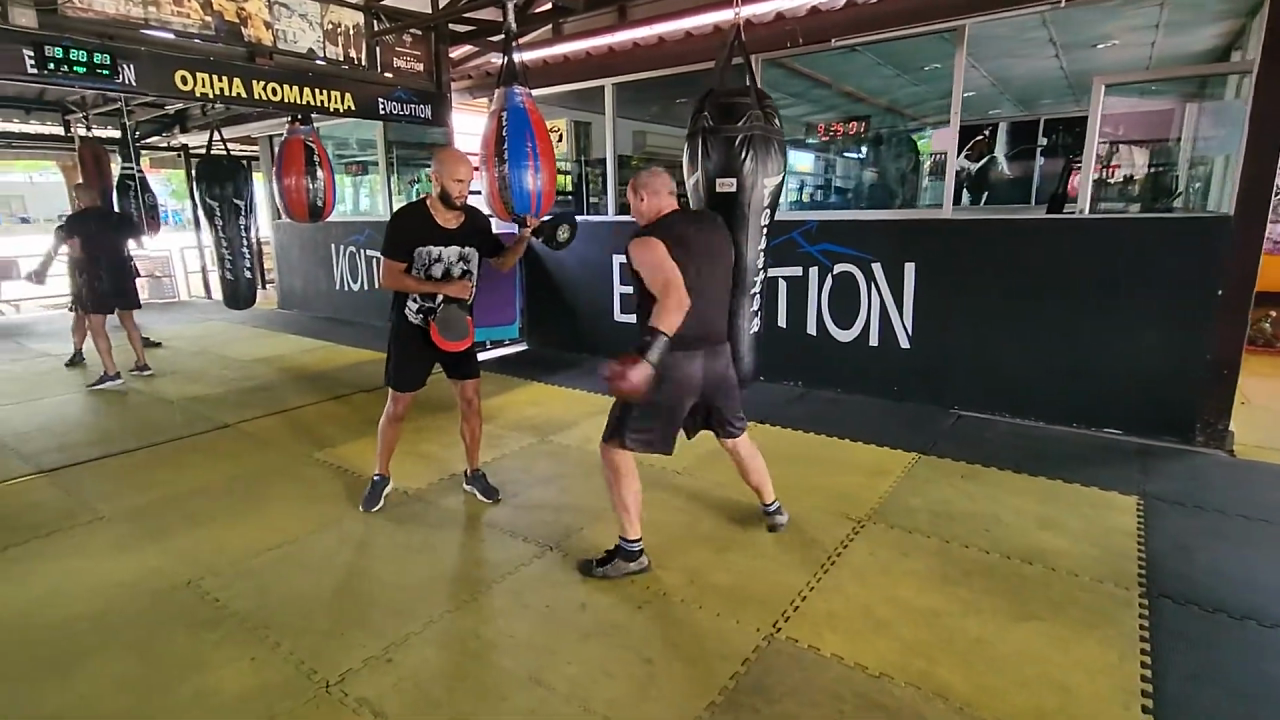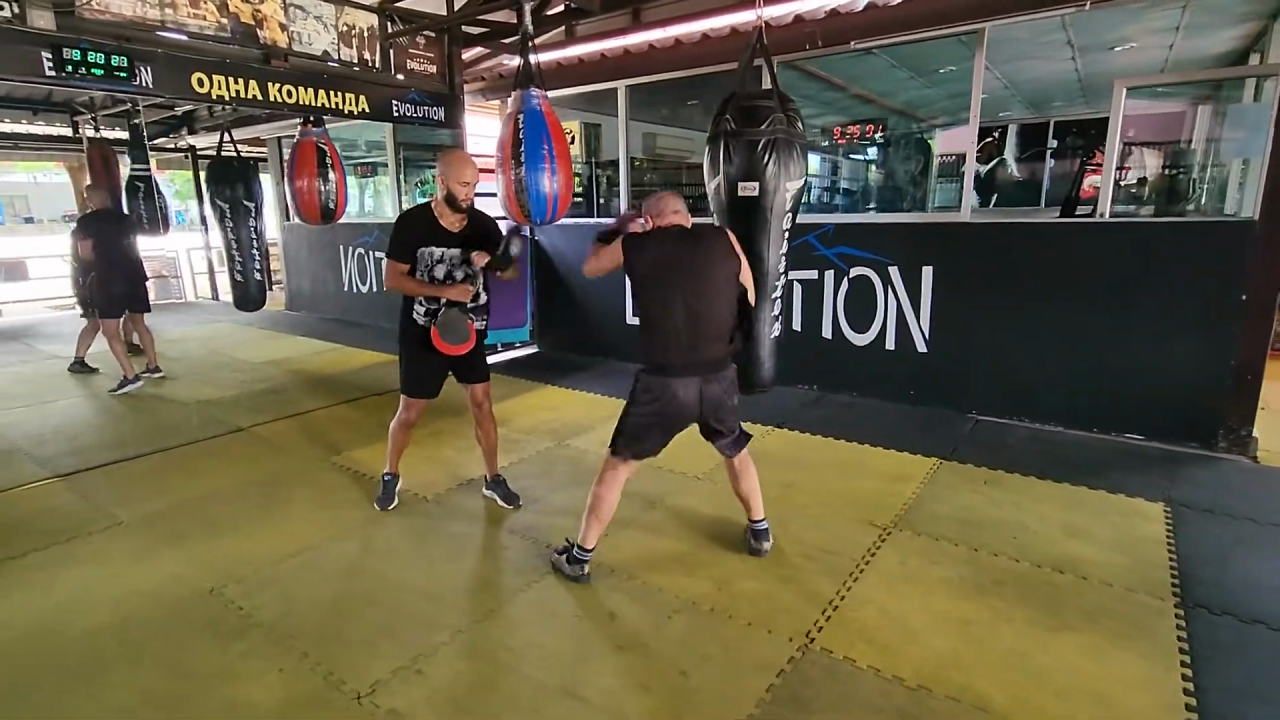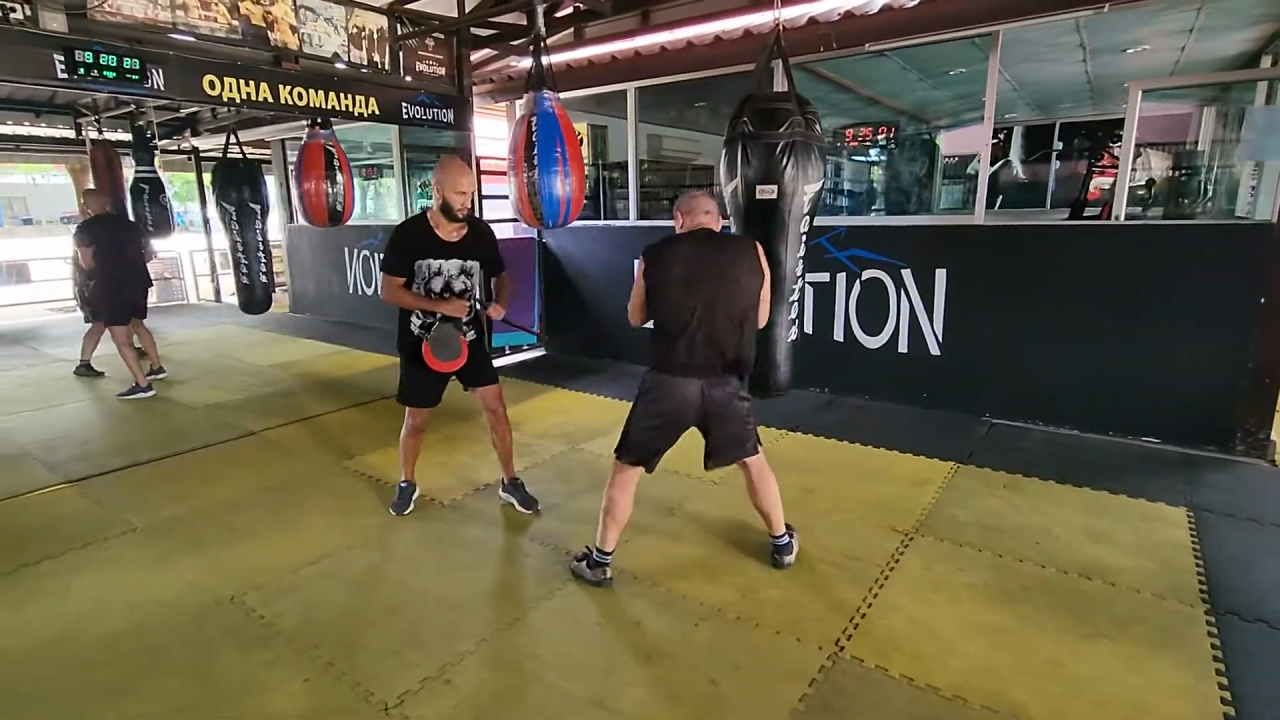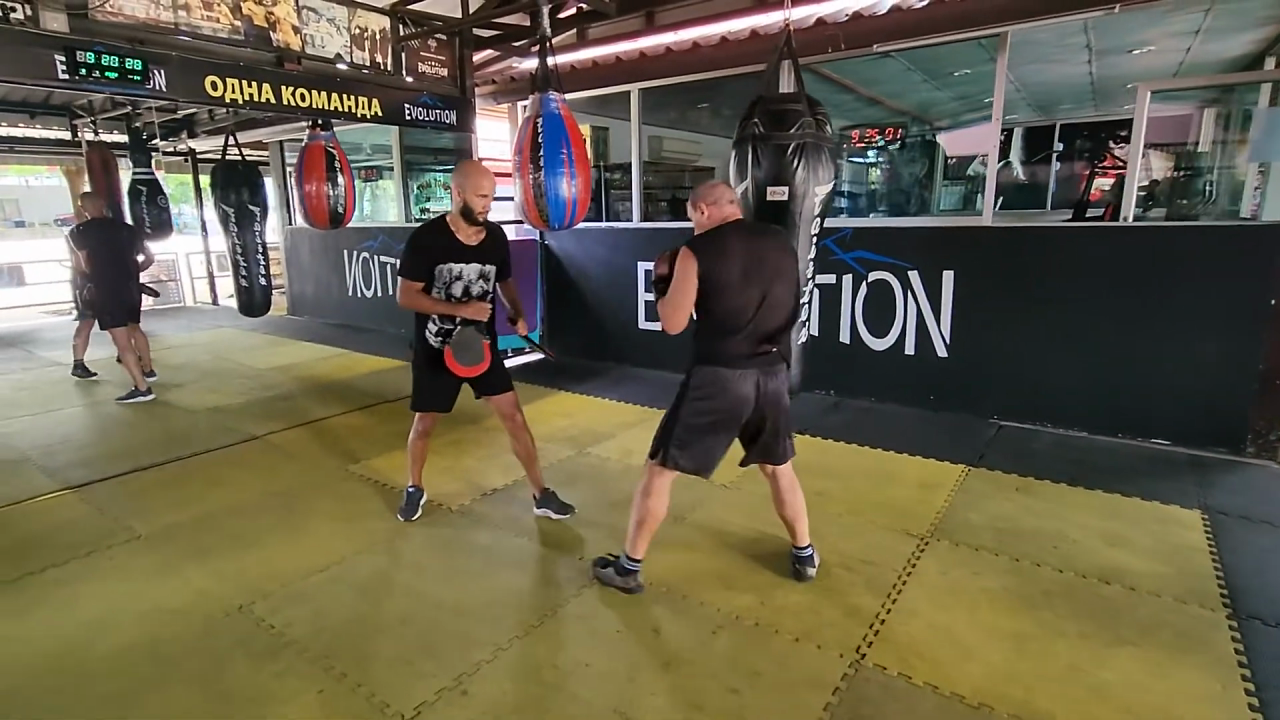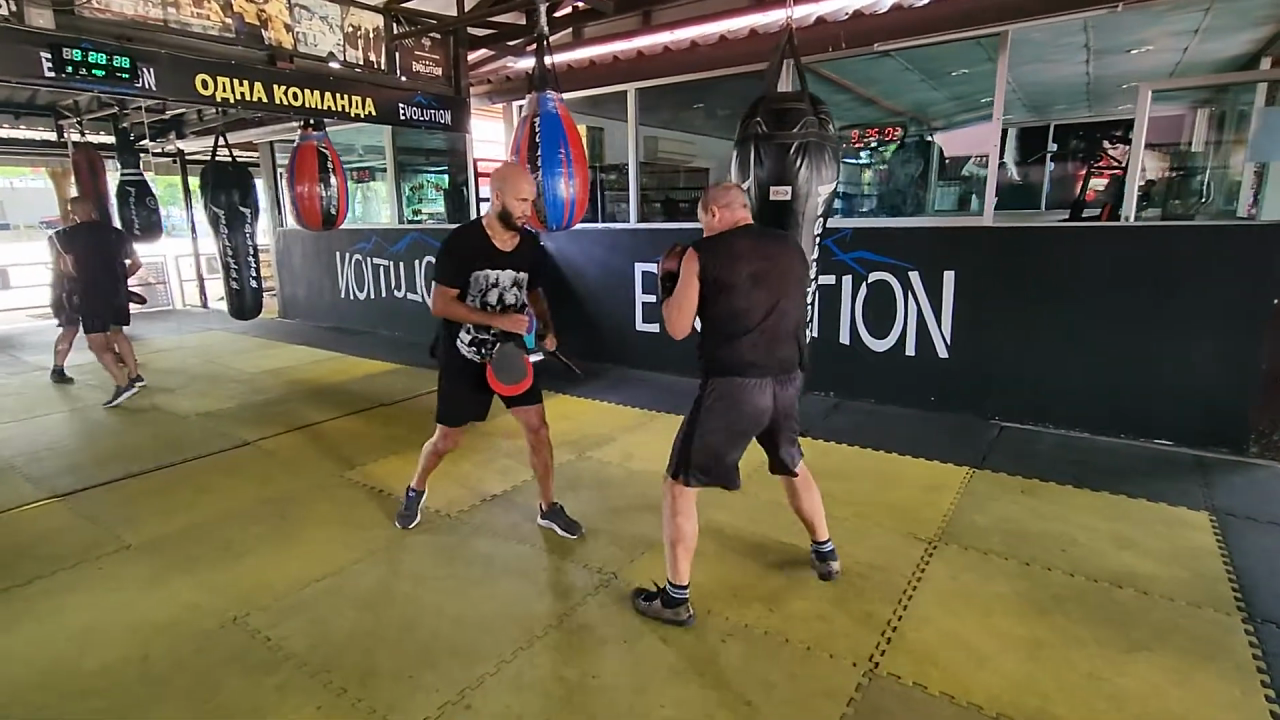
dt=0.2s
person 1, frame 1
left shoulder: (646, 242)
right shoulder: (713, 225)
left elbow: (676, 299)
left wrist: (645, 359)
left hip: (673, 363)
right hip: (715, 357)
left knee: (615, 450)
right knee: (735, 437)
left ankle: (631, 550)
right ankle: (772, 508)
person 1, frame 2
left shoulder: (633, 244)
right shoulder: (722, 241)
left elbow: (591, 267)
right elbow: (748, 298)
left wrist: (621, 233)
left hip: (661, 382)
right hip: (717, 378)
left knee: (616, 465)
right knee: (735, 450)
left ankle: (579, 556)
right ankle: (758, 530)
person 1, frame 3
left shoulder: (656, 254)
right shoulder: (751, 252)
left elbow: (636, 317)
right elbow: (759, 319)
left hip: (670, 384)
right hip: (726, 384)
left knee: (626, 468)
right knee: (751, 459)
left ankle: (600, 561)
right ankle: (782, 543)
person 1, frame 4
left shoulder: (695, 251)
right shoulder: (781, 243)
left elbow: (673, 322)
left wrist: (663, 279)
left hip: (716, 379)
right hip: (772, 376)
left knee: (660, 469)
right knee: (778, 465)
left ankle: (630, 565)
right ankle: (803, 555)
person 1, frame 5
left shoulder: (703, 255)
right shoulder: (792, 250)
left elbow: (677, 327)
left wrist: (670, 278)
left hip: (731, 388)
right hip: (785, 384)
left knee: (679, 487)
right knee: (792, 468)
left ankle: (674, 596)
right ankle: (825, 552)
person 2, frame 1
left shoulder: (476, 221)
right shoulder: (407, 220)
left elbow: (503, 264)
right elbow: (388, 277)
left wrist: (524, 238)
right wrist: (441, 287)
right hip: (413, 329)
left knee: (470, 401)
right knee: (397, 406)
left ankle: (474, 474)
right ankle: (380, 477)
person 2, frame 2
left shoulder: (483, 224)
right shoulder: (411, 223)
left elbow: (509, 270)
right elbow: (393, 278)
left wrist: (492, 260)
right wrist: (442, 290)
right hip: (422, 333)
left knee: (482, 405)
right knee: (409, 412)
left ankle: (493, 479)
right ankle: (391, 476)
person 2, frame 3
left shoulder: (482, 233)
right shoulder: (408, 235)
left elbow: (499, 276)
right elbow: (389, 291)
left wrist: (500, 303)
right wrist: (438, 306)
left hip: (470, 339)
right hip: (423, 342)
left knee: (496, 408)
right knee: (415, 419)
left ankle: (510, 482)
right ankle: (407, 483)
person 2, frame 4
left shoulder: (496, 237)
right shoulder: (426, 239)
left elbow: (505, 281)
right elbow: (406, 296)
left wrist: (518, 314)
right wrist: (460, 309)
right hip: (436, 349)
left knee: (513, 417)
right knee: (425, 422)
left ankle: (542, 495)
right ankle: (415, 489)
person 2, frame 5
left shoulder: (530, 243)
right shoulder: (461, 242)
right elbow: (441, 304)
left wrist: (547, 326)
right wrist: (497, 320)
right hip: (465, 359)
left knee: (538, 429)
right knee: (446, 439)
left ankle: (549, 507)
right ankle: (416, 491)
person 3, frame 1
left shoulder: (74, 221)
right shoulder: (117, 217)
left elbow: (75, 252)
right elbow: (137, 239)
left wrist: (91, 254)
left hip: (97, 277)
right hip: (123, 273)
left knee: (96, 326)
right knee: (128, 321)
left ankle: (111, 373)
right ankle: (142, 364)
person 3, frame 2
left shoulder: (86, 222)
right shoulder: (126, 219)
left elbow: (85, 253)
right elbow: (132, 247)
left wrist: (100, 257)
left hip: (108, 280)
right hip: (135, 277)
left knee: (110, 331)
right knee: (139, 323)
left ankle: (130, 377)
right ankle: (153, 366)
person 3, frame 3
left shoulder: (85, 229)
right shoulder: (128, 225)
left elbow: (87, 264)
right elbow: (149, 253)
left wrist: (101, 268)
left hip: (110, 287)
right hip: (137, 284)
left knee: (121, 338)
right knee: (138, 326)
left ankle: (143, 384)
right ankle: (157, 367)
person 3, frame 4
left shoulder: (81, 231)
right shoulder: (127, 229)
left elbow: (85, 266)
right elbow: (149, 258)
left wrist: (99, 272)
left hip: (105, 290)
right hip: (131, 288)
left knee: (122, 341)
right knee: (134, 329)
left ankle: (142, 388)
right ankle: (147, 370)
person 3, frame 5
left shoulder: (68, 235)
right shoulder: (115, 232)
left elbow: (69, 269)
right elbow: (136, 264)
left wrist: (82, 278)
left hip: (92, 294)
right hip: (118, 291)
left knee: (98, 345)
right knee: (116, 333)
left ankle: (124, 383)
right ankle: (134, 376)
